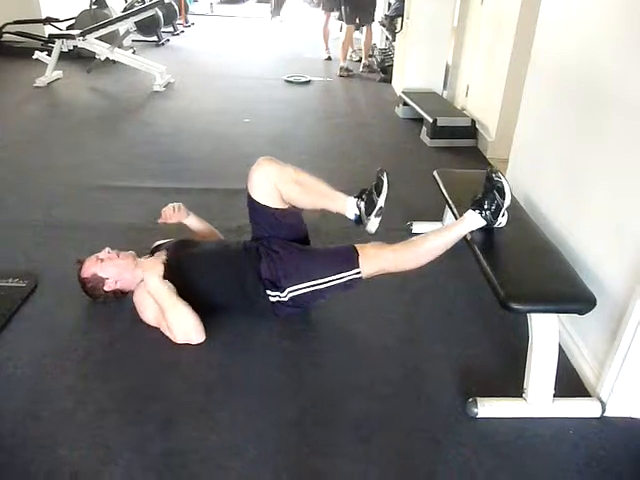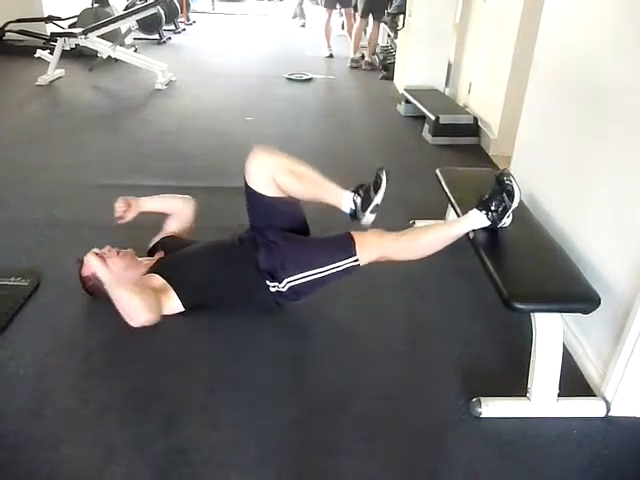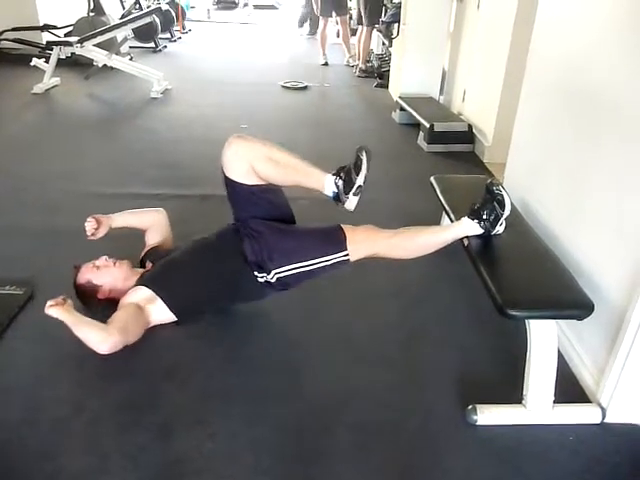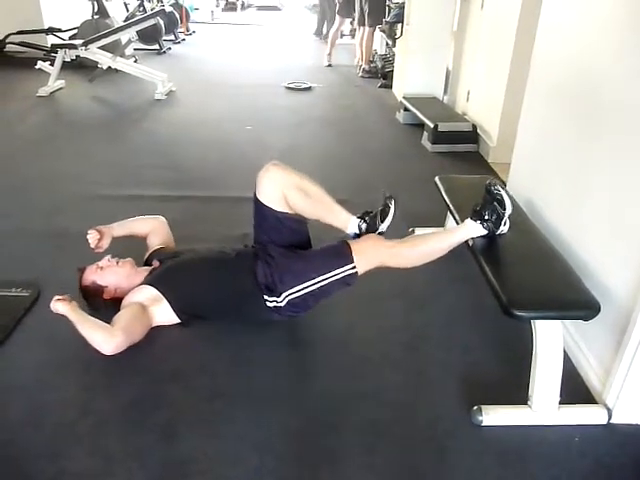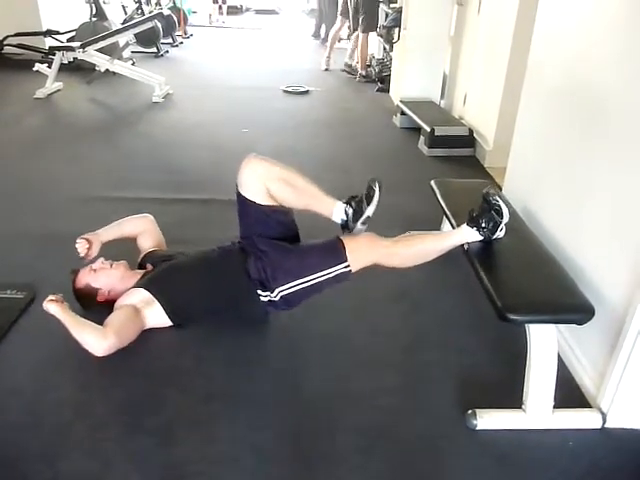
dt=1s
person 1, frame 1
left shoulder: (159, 250)
right shoulder: (147, 298)
right elbow: (193, 335)
left wrist: (187, 217)
right wrist: (155, 283)
left hip: (266, 250)
right hip: (276, 283)
left knee: (265, 171)
right knee: (381, 257)
left ankle: (356, 208)
right ankle: (475, 219)
person 1, frame 2
left shoulder: (162, 246)
right shoulder: (144, 288)
left elbow: (188, 204)
right elbow: (141, 315)
left wrist: (139, 203)
right wrist: (106, 273)
left hip: (265, 243)
right hip: (275, 273)
left knee: (263, 160)
right knee: (379, 243)
left ankle: (352, 202)
right ankle: (478, 218)
person 1, frame 3
left shoulder: (151, 258)
right shoulder: (137, 303)
left elbow: (158, 215)
right elbow: (108, 341)
left wrist: (108, 220)
right wrist: (66, 314)
left hip: (252, 235)
right hip: (264, 262)
left knee: (239, 148)
right knee: (369, 238)
left ankle: (335, 186)
right ankle: (471, 225)
person 1, frame 4
left shoulder: (157, 261)
right shoulder: (141, 303)
left elbow: (157, 220)
right elbow: (111, 342)
left wrist: (108, 230)
right wrist: (71, 310)
left hip: (265, 255)
right hip: (273, 287)
left knee: (274, 176)
right knee: (378, 250)
left ankle: (355, 225)
right ankle: (475, 227)
person 1, frame 5
left shoulder: (151, 262)
right shoulder: (135, 304)
left elbow: (146, 220)
right elbow: (103, 343)
left wrist: (96, 236)
right wrist: (62, 311)
left hip: (254, 254)
right hip: (265, 282)
left knee: (255, 169)
right knee: (372, 249)
left ankle: (343, 214)
right ankle: (470, 232)
